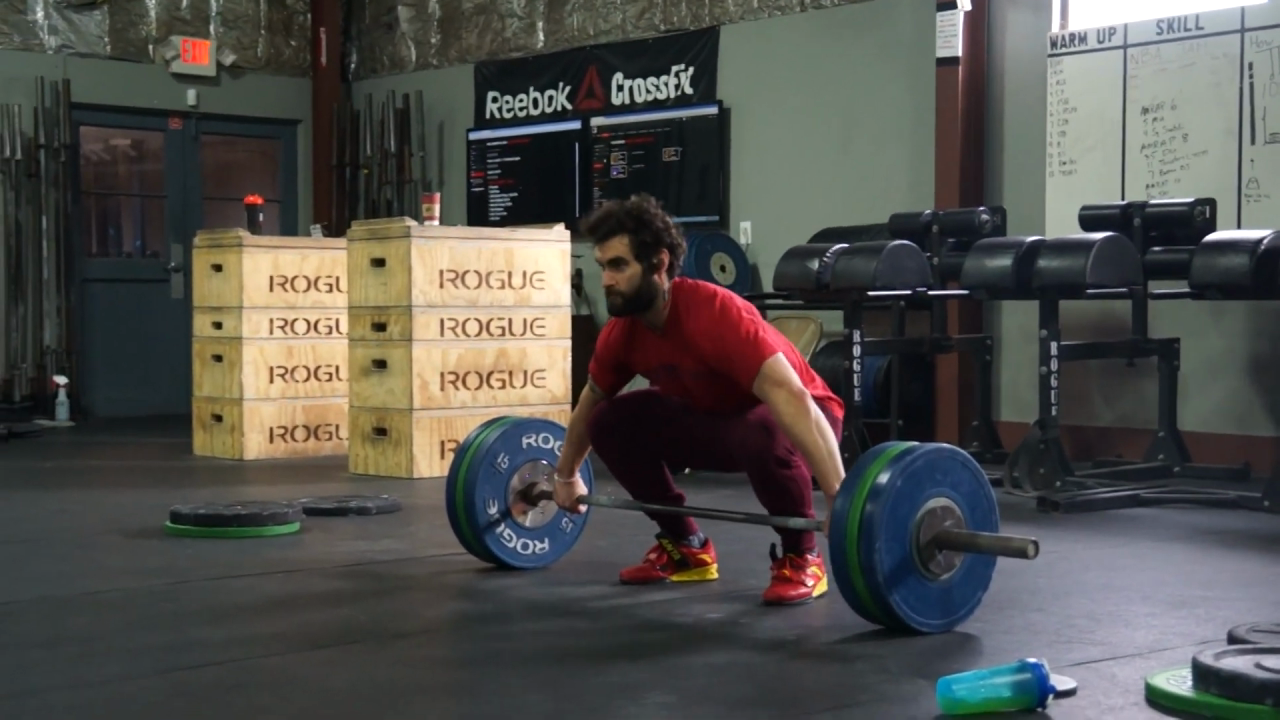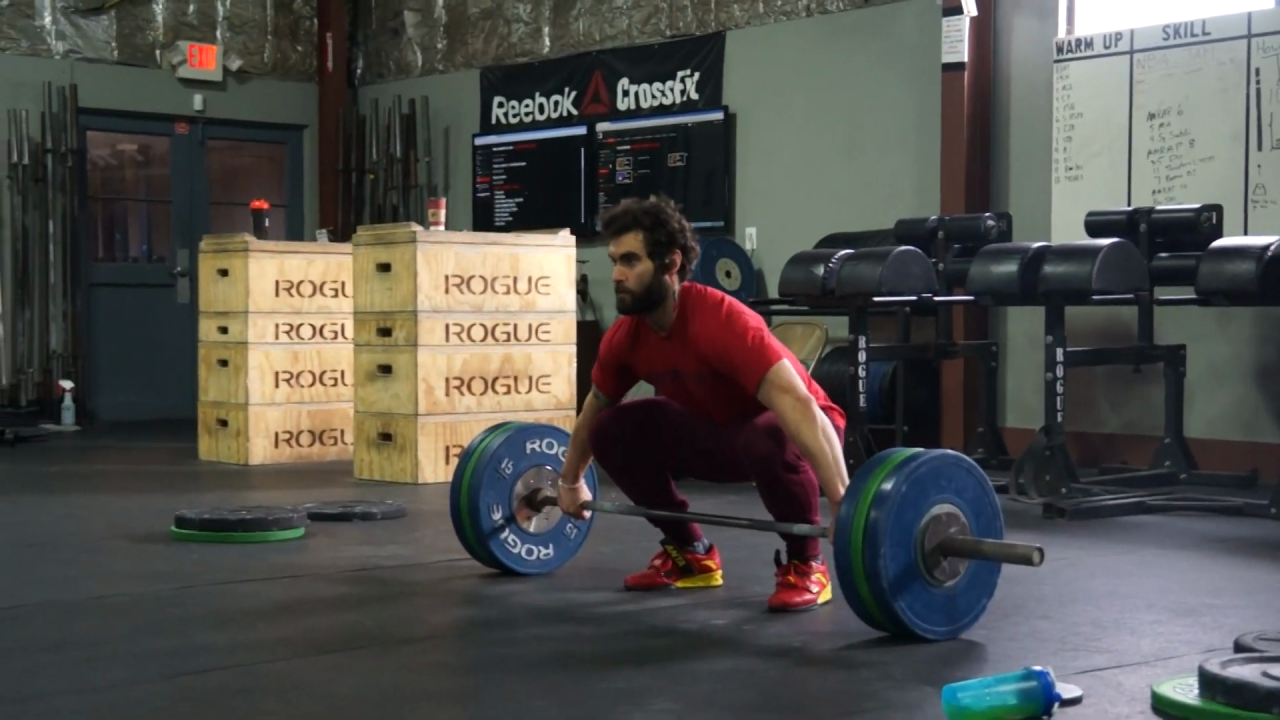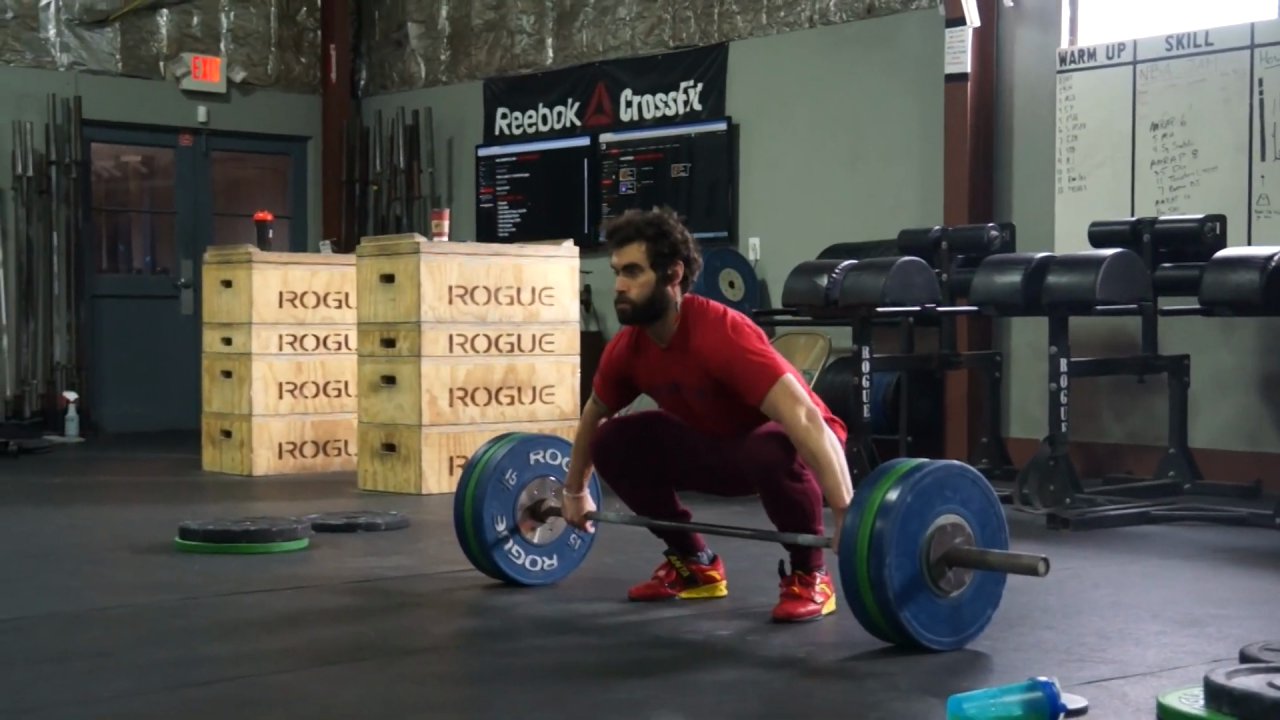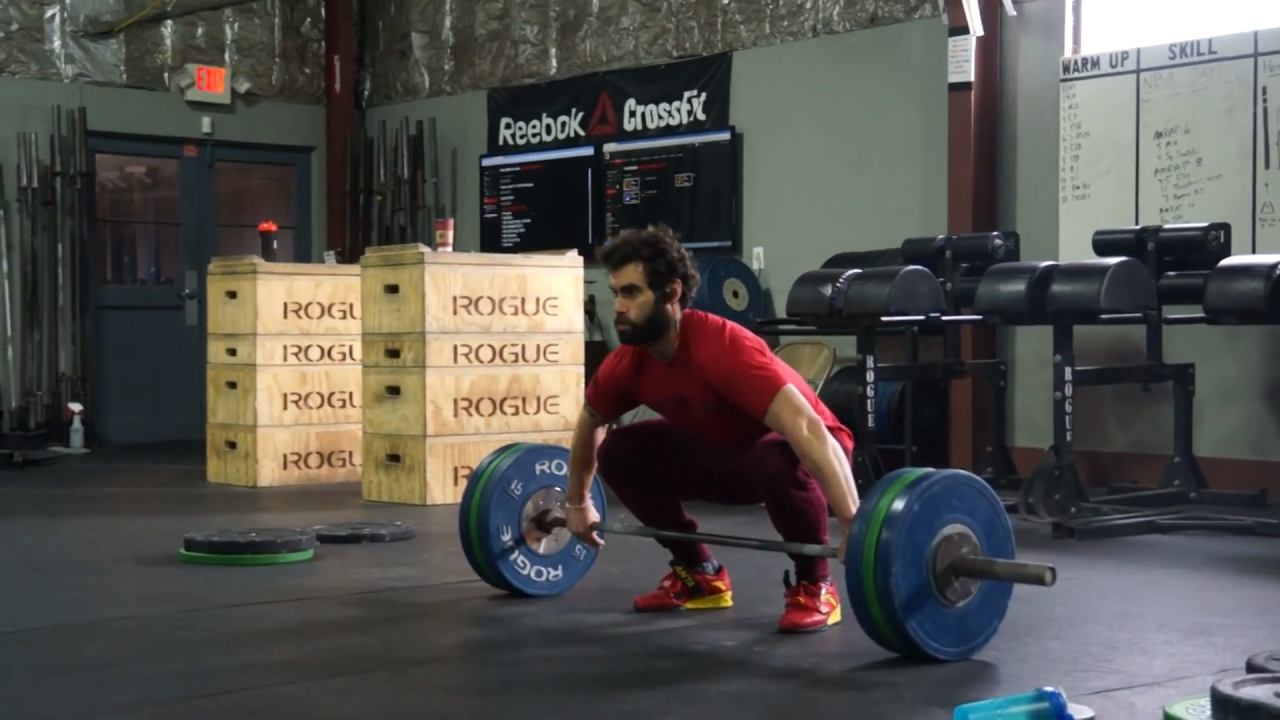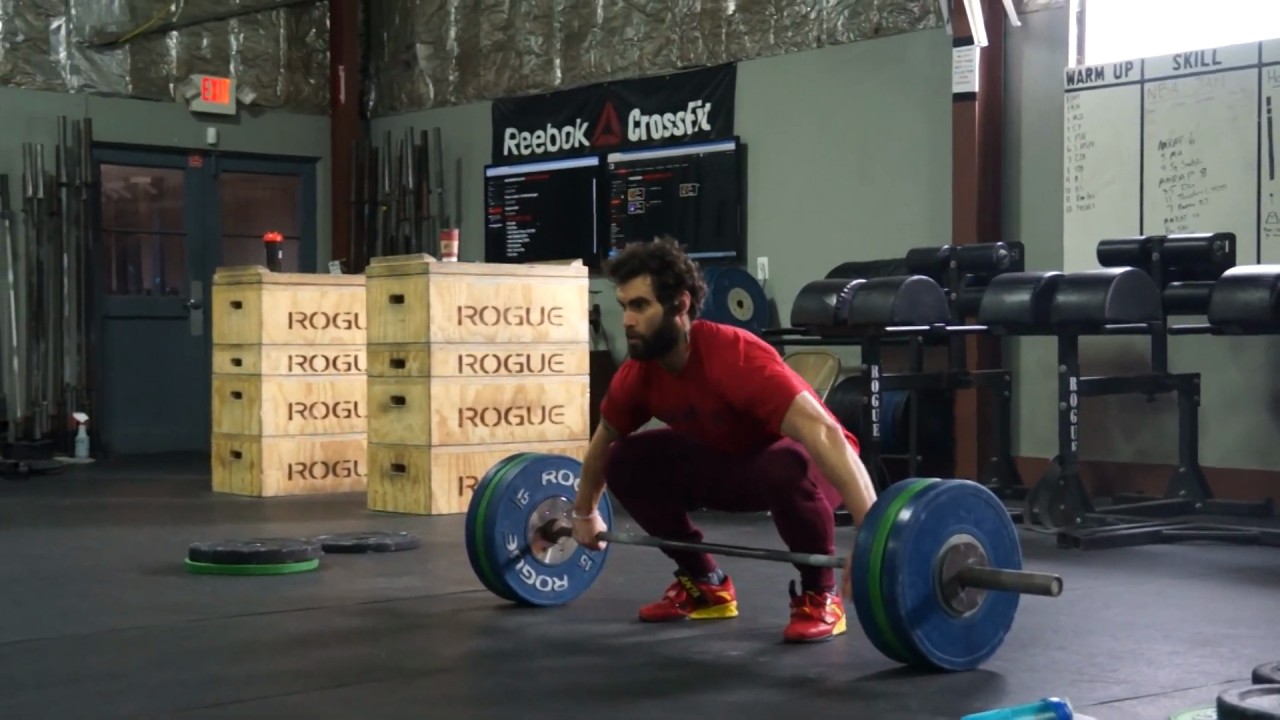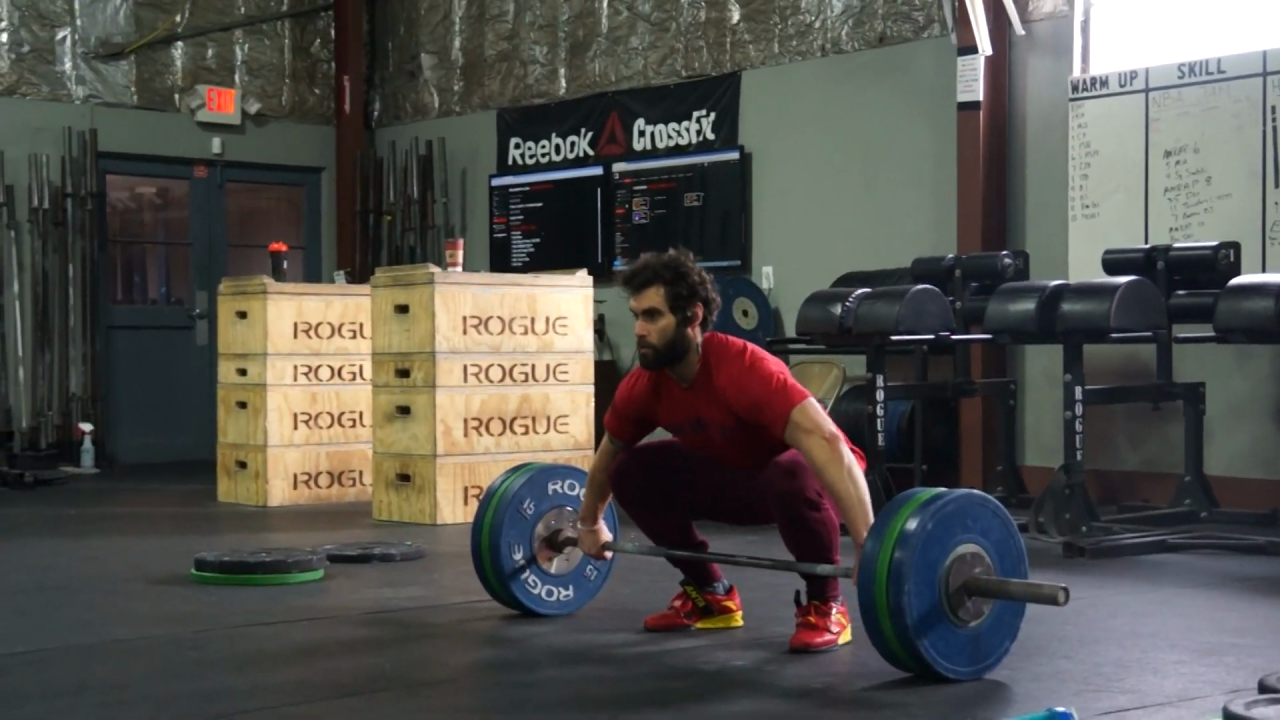
dt=0.2s
person 1, frame 1
left shoulder: (714, 316)
right shoulder: (621, 333)
left elbow: (790, 399)
right elbow: (591, 401)
left wrist: (839, 498)
right wrist: (566, 476)
left hip: (795, 419)
right hip: (716, 417)
left knee: (761, 438)
right knee: (609, 422)
left ankle: (801, 558)
right ankle: (685, 546)
person 1, frame 2
left shoulder: (720, 322)
right shoulder: (625, 337)
left elbow: (797, 406)
right elbow: (597, 404)
left wrist: (843, 504)
right wrist: (571, 482)
left hip: (792, 429)
right hip: (718, 428)
left knee: (768, 444)
right knee: (610, 431)
left ankle: (806, 564)
right ankle: (690, 552)
person 1, frame 3
left shoulder: (721, 335)
right shoulder: (627, 347)
left elbow: (803, 418)
right elbow: (595, 413)
left wrist: (848, 515)
right wrist: (575, 493)
left hip: (794, 442)
right hip: (719, 444)
left knee: (772, 452)
right knee: (612, 443)
left ankle: (809, 576)
right ankle: (693, 563)
person 1, frame 4
left shoulder: (722, 348)
right shoulder: (627, 363)
left elbow: (805, 427)
right elbow: (589, 423)
left wrist: (854, 525)
right wrist: (577, 502)
left hip: (805, 450)
right hip: (725, 452)
left knee: (777, 460)
right knee: (618, 452)
left ankle: (815, 585)
right ankle: (700, 573)
person 1, frame 5
left shoulder: (734, 358)
right shoulder: (636, 375)
left elbow: (825, 434)
right elbow: (604, 441)
right wrist: (584, 513)
left hip: (790, 459)
right hip: (729, 461)
left knee: (785, 470)
right knee: (624, 462)
left ankle: (821, 596)
right ankle: (704, 583)
person 1, frame 6
left shoulder: (745, 370)
right shoulder: (644, 386)
left elbow: (827, 445)
right elbow: (609, 451)
left wrist: (868, 545)
right wrist: (589, 523)
left hip: (817, 470)
right hip: (737, 473)
left knee: (793, 482)
right knee: (630, 472)
left ankle: (826, 605)
right ankle: (709, 593)
